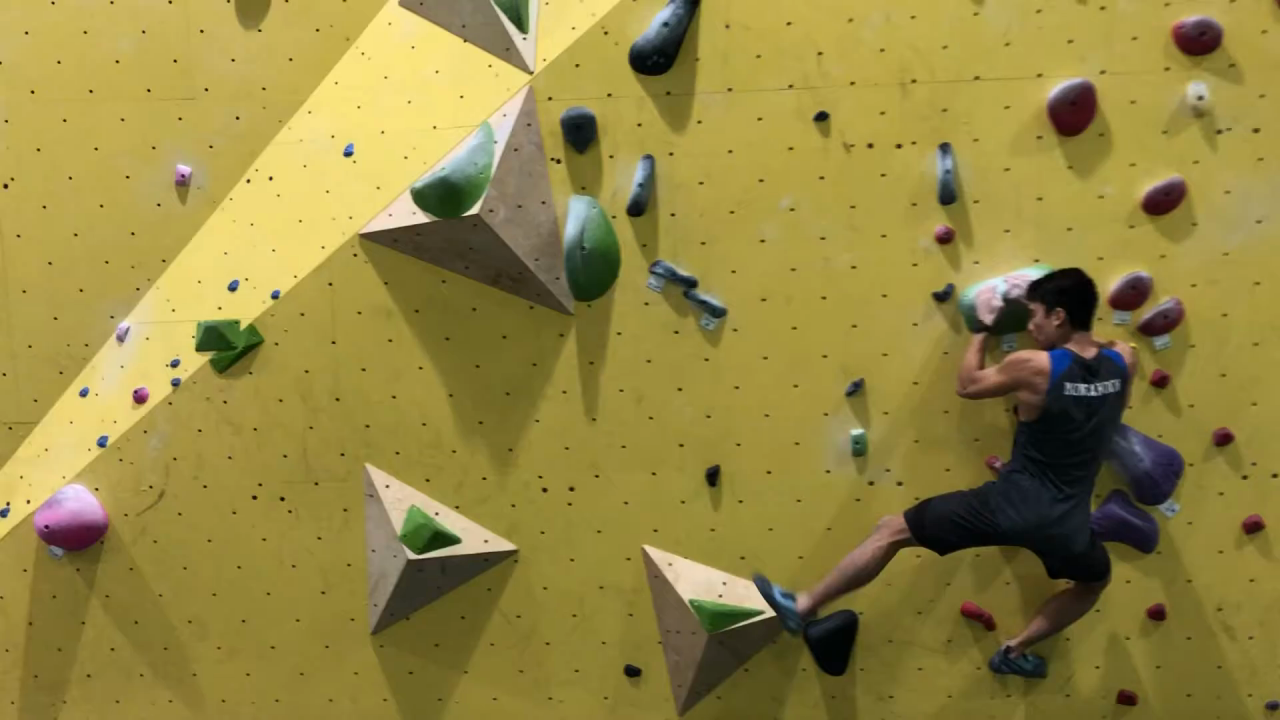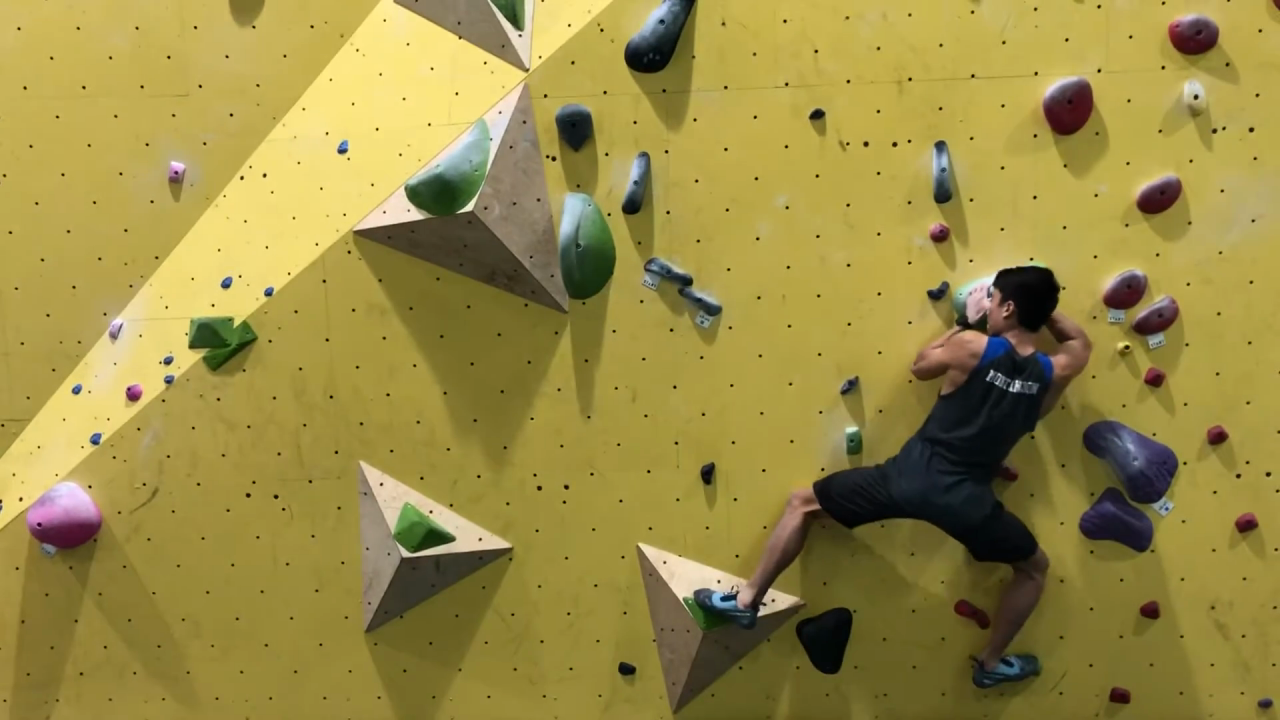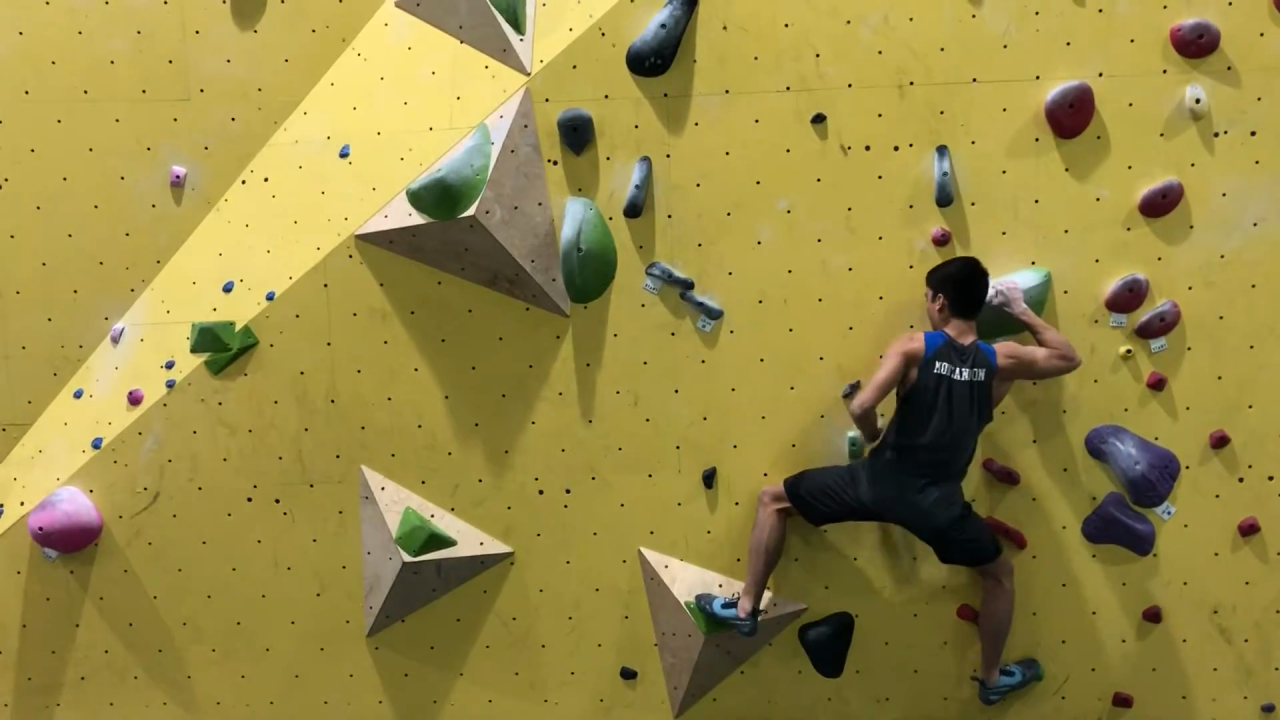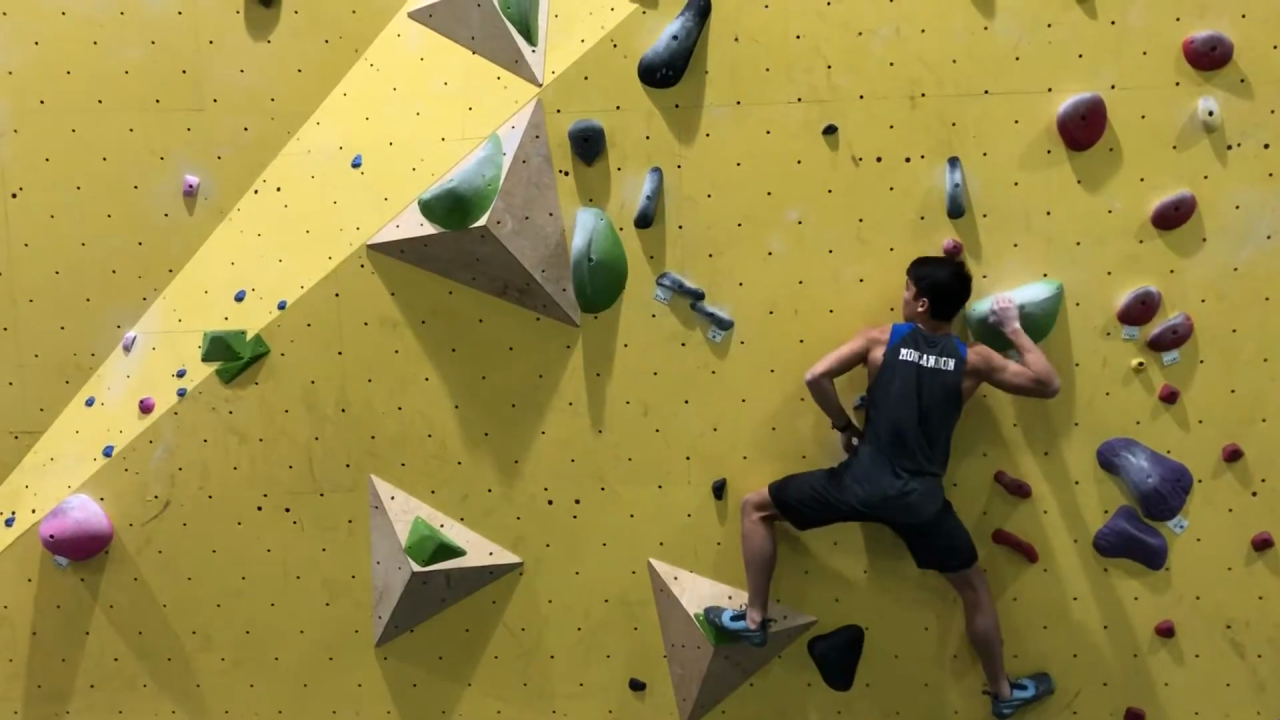
dt=0.7s
person 1, frame 1
left shoulder: (1035, 366)
right shoulder: (1123, 364)
left elbow: (968, 385)
left wrist: (982, 328)
left hip: (1011, 503)
right hip: (1067, 522)
left knee: (891, 531)
right knee: (1094, 580)
left ankle: (802, 606)
right ankle: (1017, 651)
person 1, frame 2
left shoulder: (972, 347)
right shoulder: (1055, 373)
left elbow: (920, 366)
right elbow: (1080, 341)
left wrist: (965, 322)
right wrist: (1041, 303)
left hip: (911, 476)
right hip: (968, 498)
left knee: (802, 503)
right knee: (1034, 568)
left ankle: (746, 599)
right ankle: (991, 663)
person 1, frame 3
left shoulder: (912, 347)
right shoulder: (1002, 360)
left elbow: (860, 408)
right elbow: (1069, 359)
left wrist: (873, 433)
right wrist: (1022, 311)
left hip: (882, 481)
right hip: (938, 500)
left knee: (772, 499)
right knee: (1000, 575)
left ankle: (745, 607)
right ankle: (992, 678)
person 1, frame 4
left shoulder: (880, 339)
right shoulder: (973, 359)
left elbow: (815, 377)
right elbow: (1049, 385)
left wrist: (846, 427)
right wrist: (1014, 327)
left hip: (862, 481)
right hip: (920, 497)
left knee: (755, 507)
right knee: (974, 588)
left ankle: (754, 618)
